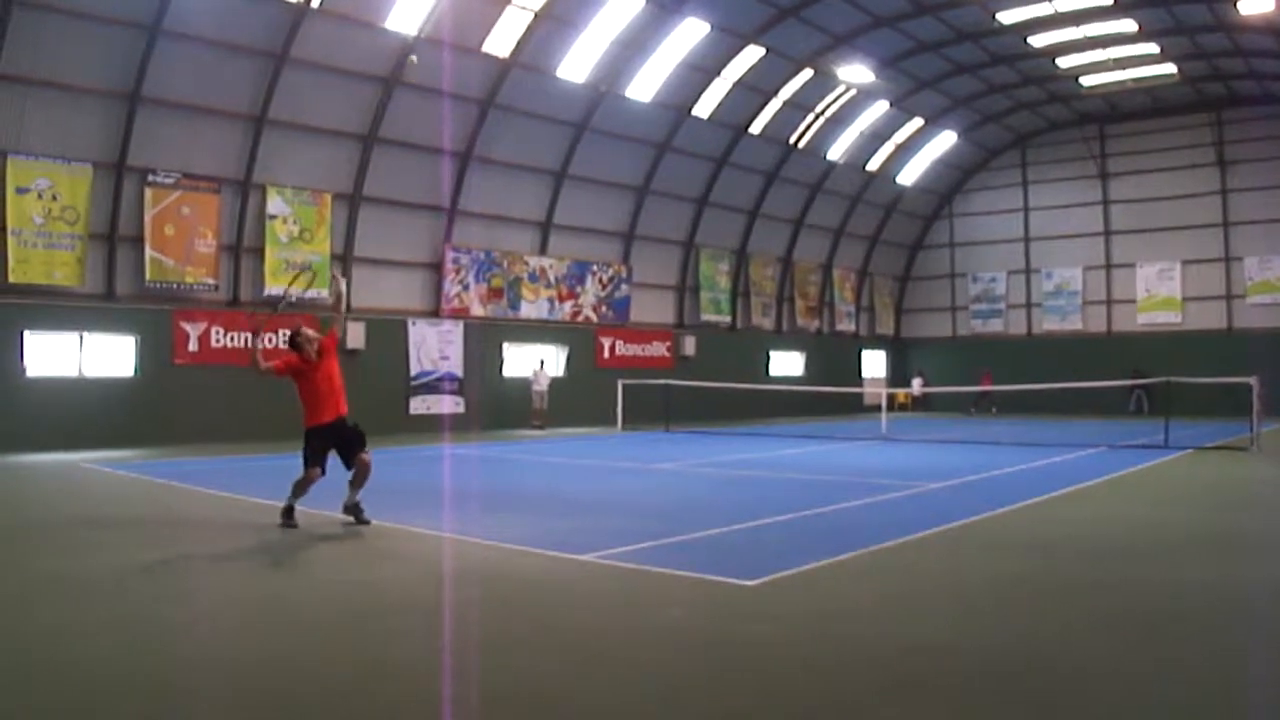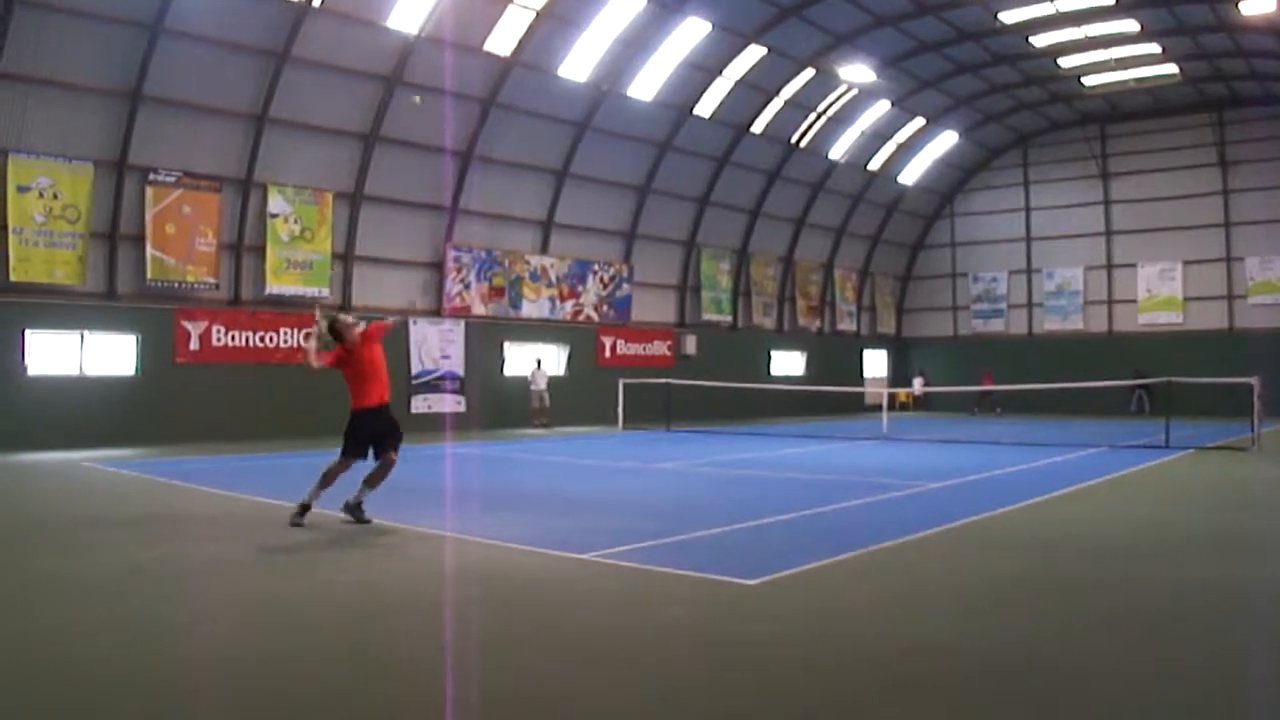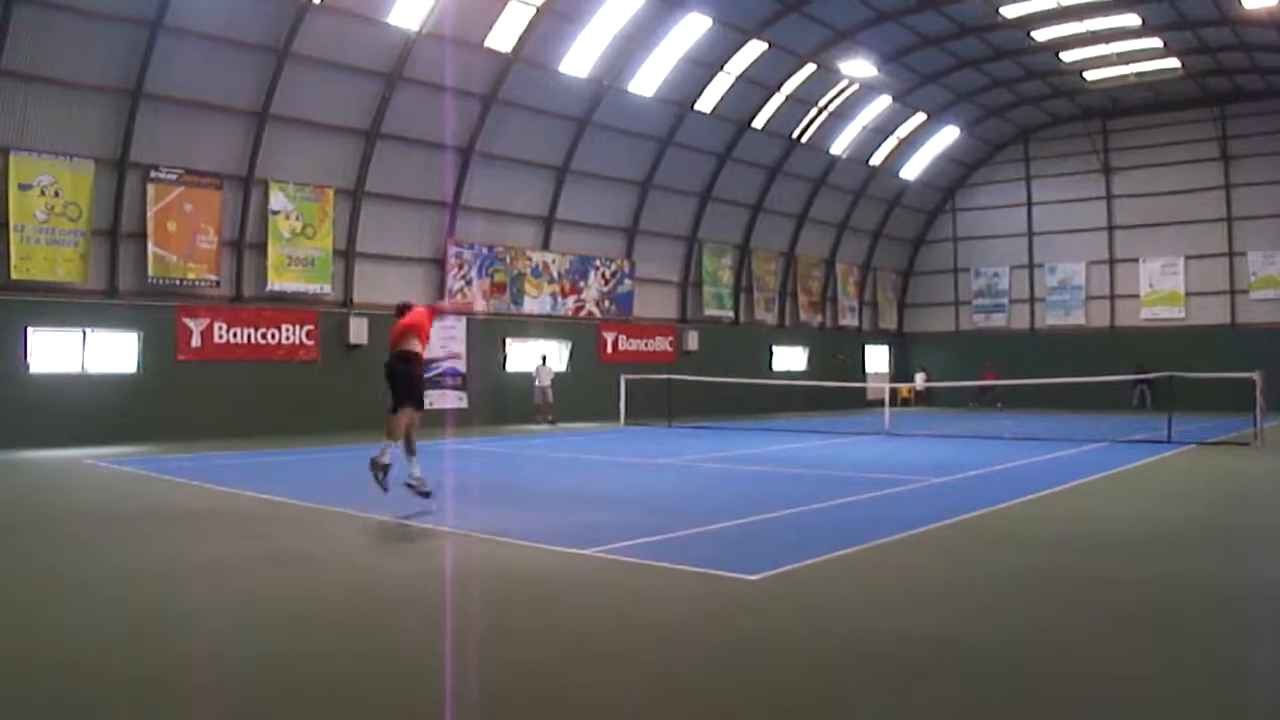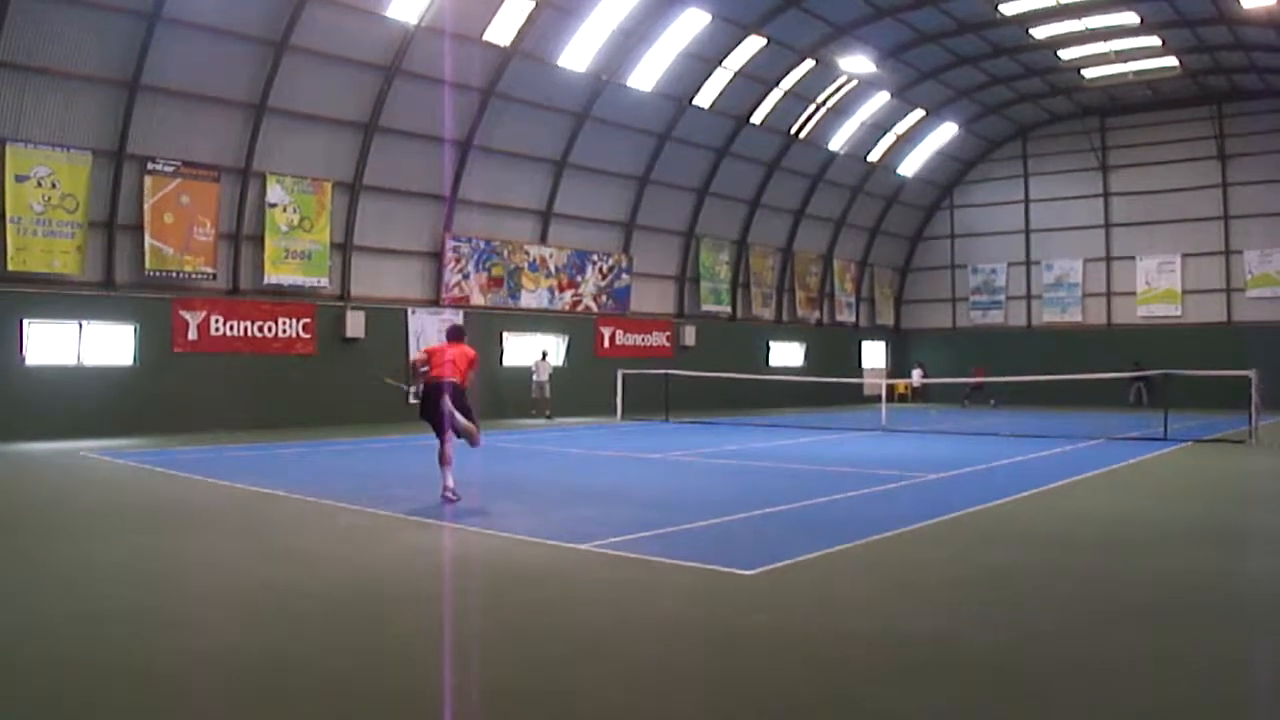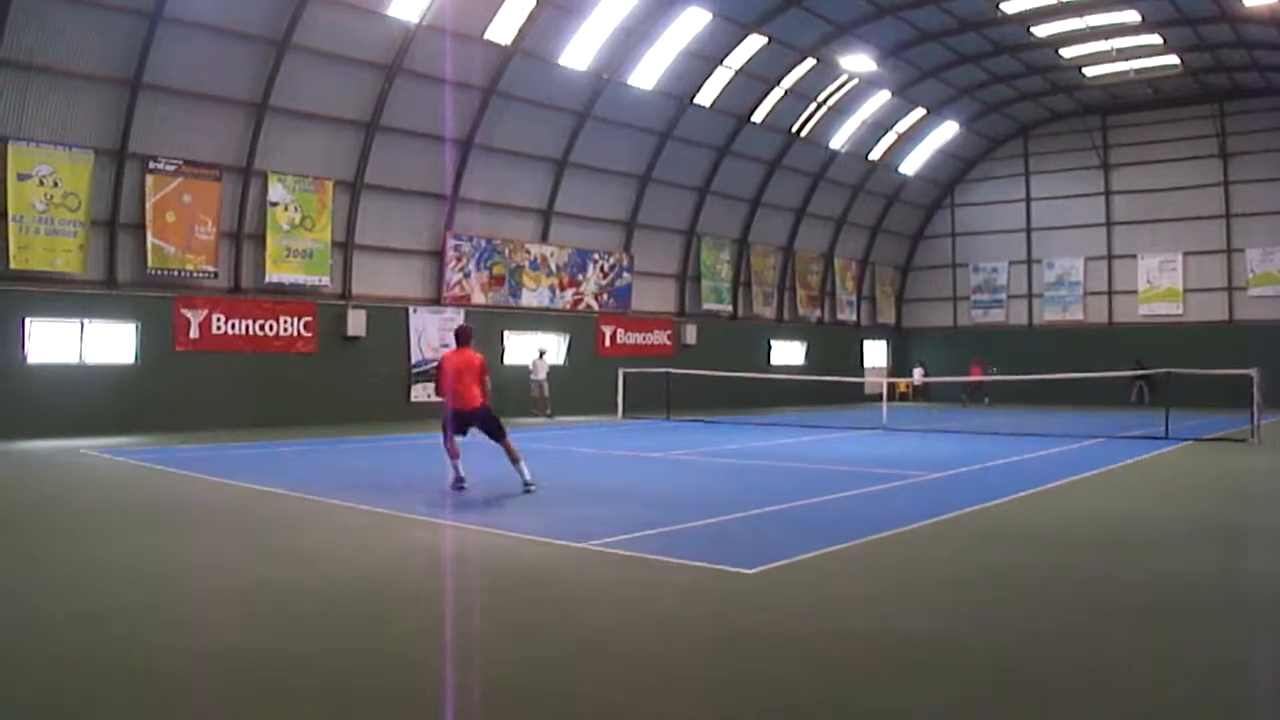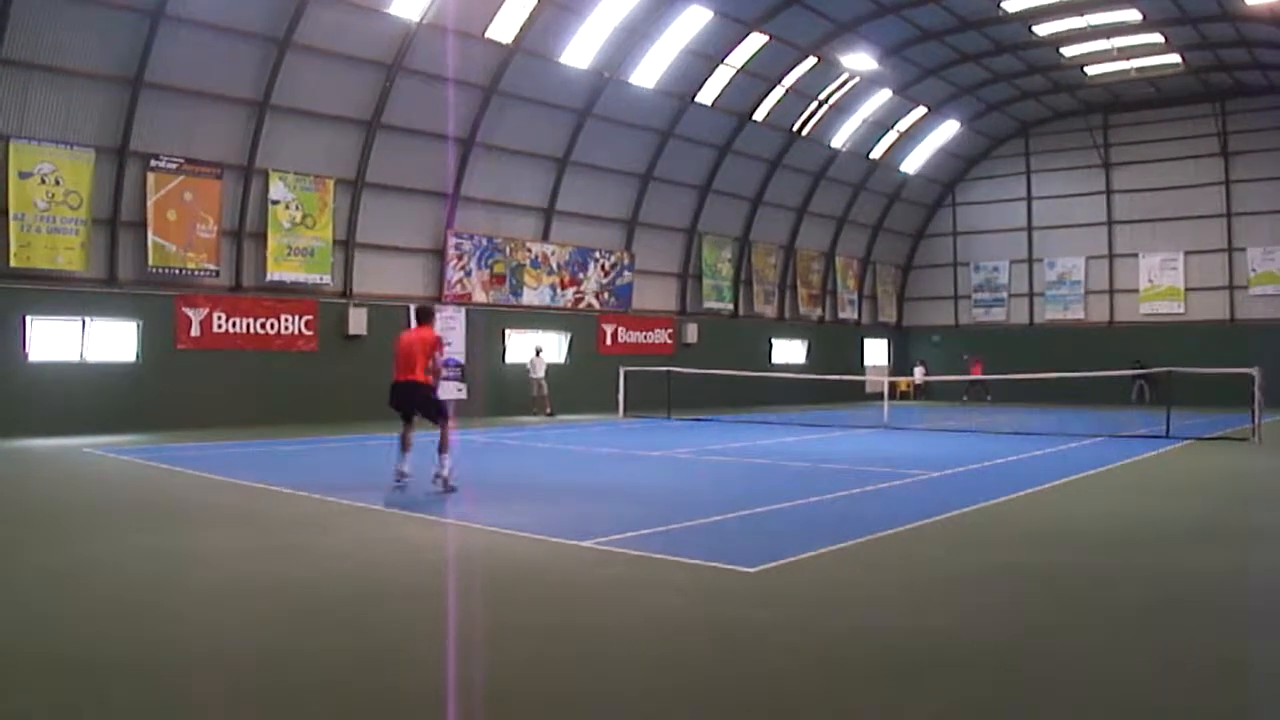
dt=0.3s
person 1, frame 1
left shoulder: (328, 349)
right shoulder: (294, 364)
left elbow: (338, 316)
right elbow: (262, 367)
left wrist: (340, 290)
right wrist: (257, 343)
left hip: (340, 422)
right hip: (317, 427)
left knee: (364, 462)
right knee: (312, 473)
left ankle: (352, 503)
right ankle: (289, 507)
person 1, frame 2
left shoulder: (370, 336)
right shoulder: (342, 353)
left elbow: (388, 324)
right elbow: (315, 364)
right wrist: (312, 342)
left hip: (382, 408)
right hip: (362, 411)
left knee: (390, 458)
right knee: (344, 463)
left ankle: (354, 503)
right ankle: (306, 504)
person 1, frame 3
left shoulder: (398, 328)
right shoulder: (421, 313)
right elbow: (442, 307)
left hip: (396, 364)
right hip: (408, 364)
left knee: (410, 422)
right knee: (408, 411)
left ankle: (414, 475)
right ankle: (382, 459)
person 1, frame 4
left shoulder: (433, 349)
right shoulder: (470, 353)
left elbow: (415, 361)
right elbow: (465, 381)
left wrist: (420, 377)
left hip: (429, 392)
right hip: (451, 388)
left knee: (445, 441)
right knee: (473, 438)
left ankle: (448, 488)
right ankle: (455, 415)
person 1, frame 5
left shoulder: (444, 360)
right shoulder: (478, 359)
left elbow: (439, 390)
right elbow: (487, 389)
left hip: (455, 411)
right hip: (477, 410)
left knee: (448, 437)
right knee: (504, 442)
left ankle: (459, 478)
right ankle: (527, 481)
person 1, frame 6
left shoulder: (403, 337)
right shoulder: (434, 338)
right elbow: (437, 367)
right wrist: (435, 384)
left hip: (399, 386)
right hip: (420, 387)
left knee: (407, 425)
right knee: (445, 425)
left ankle: (401, 471)
right ankle: (443, 475)
